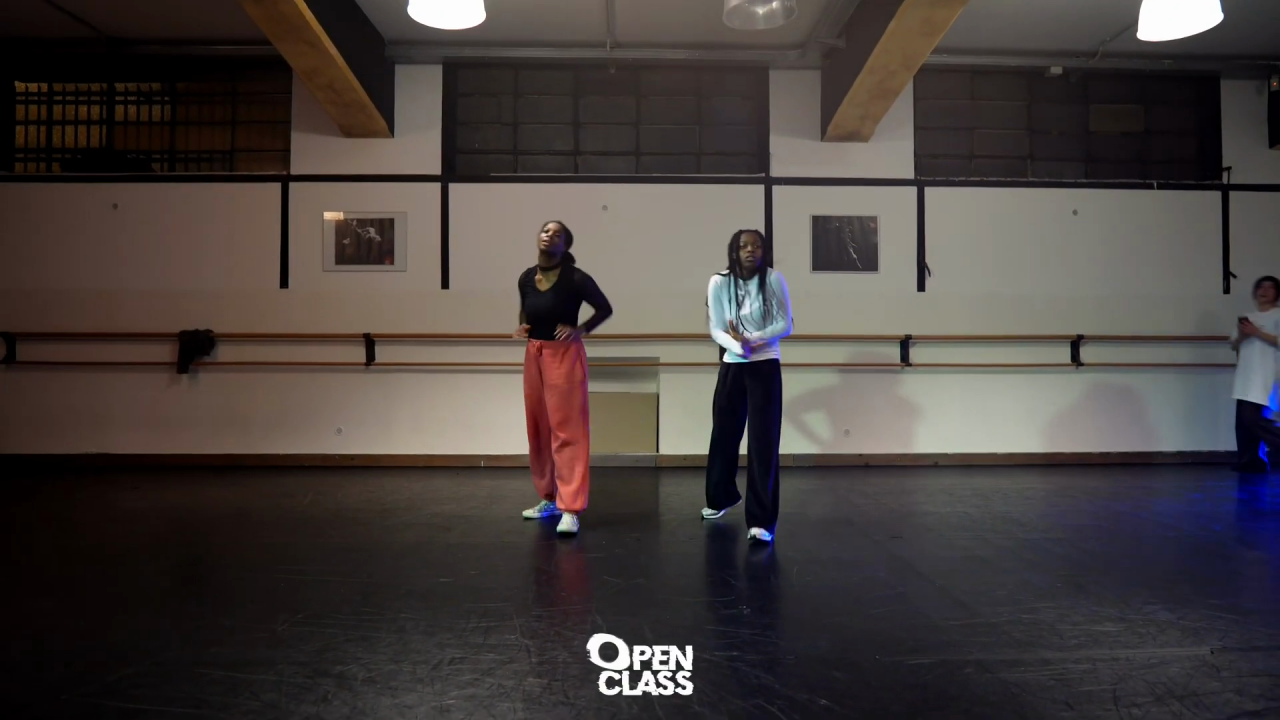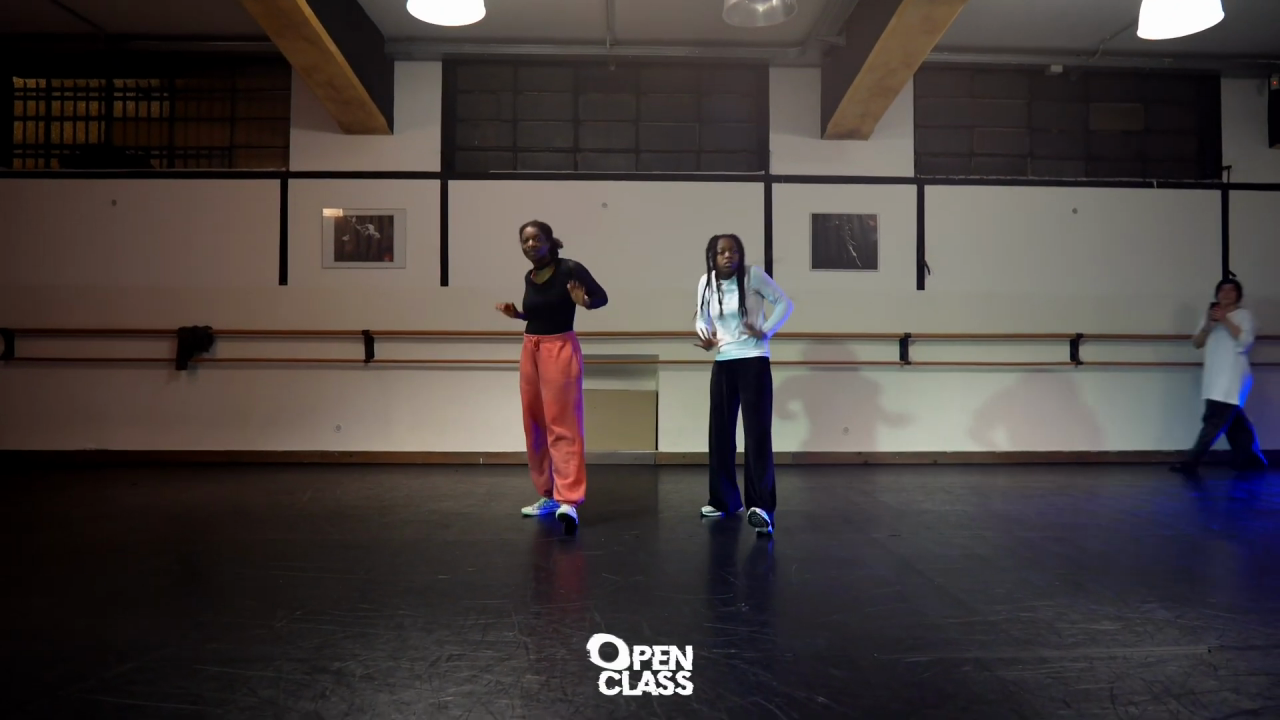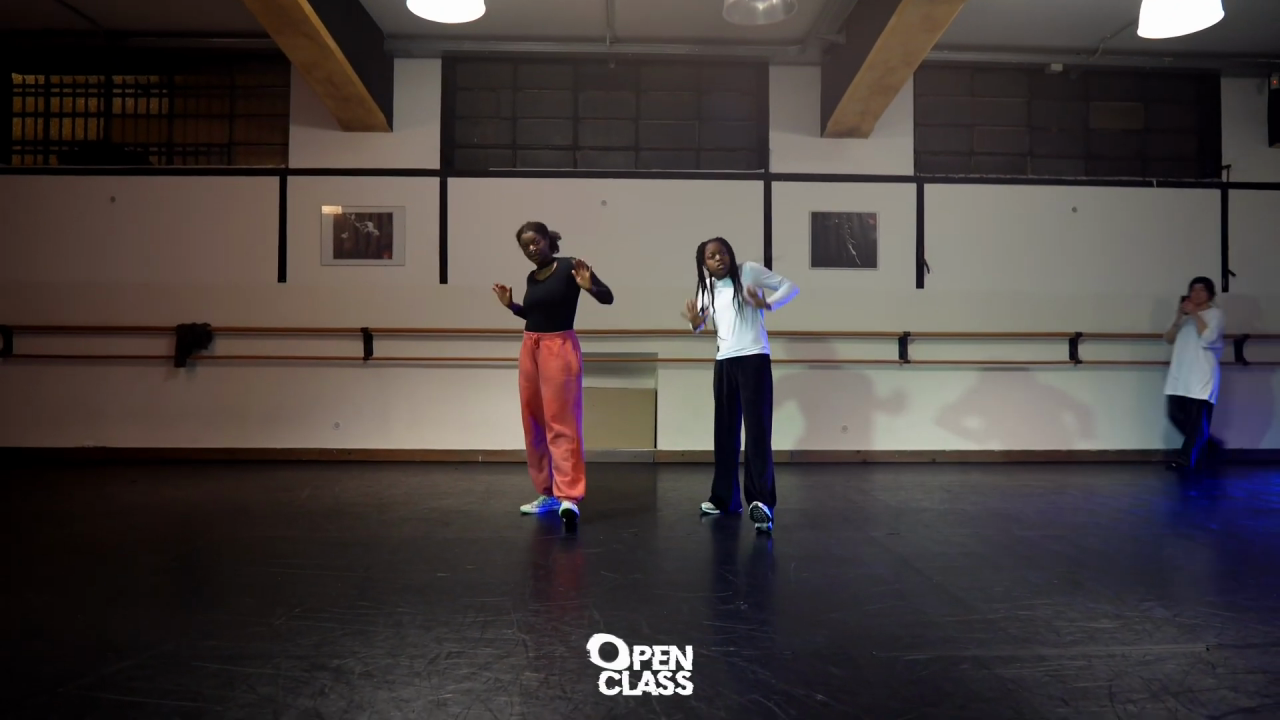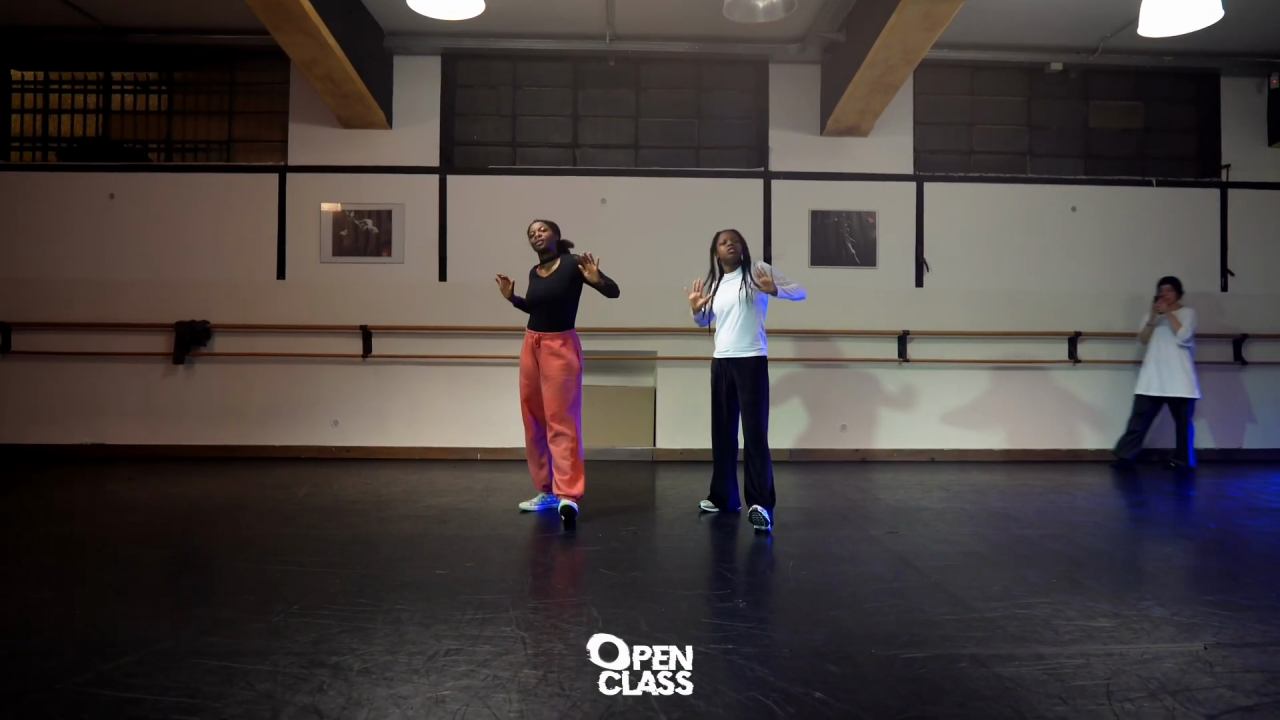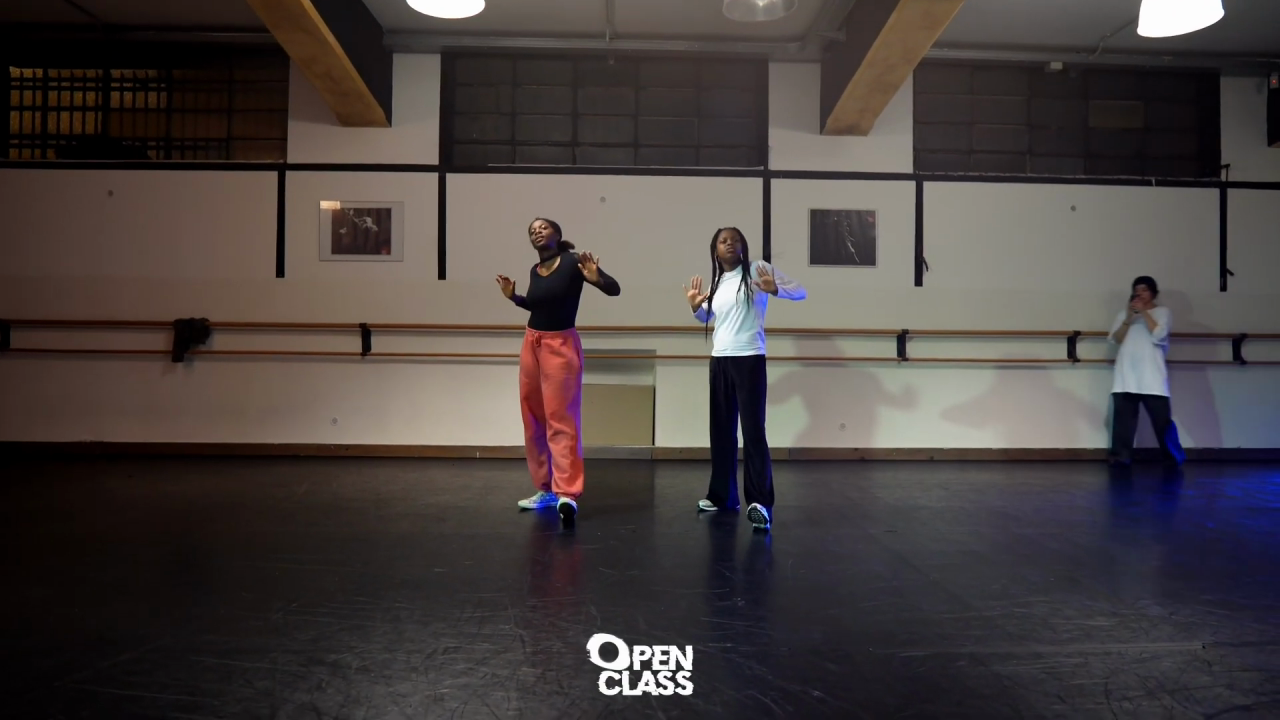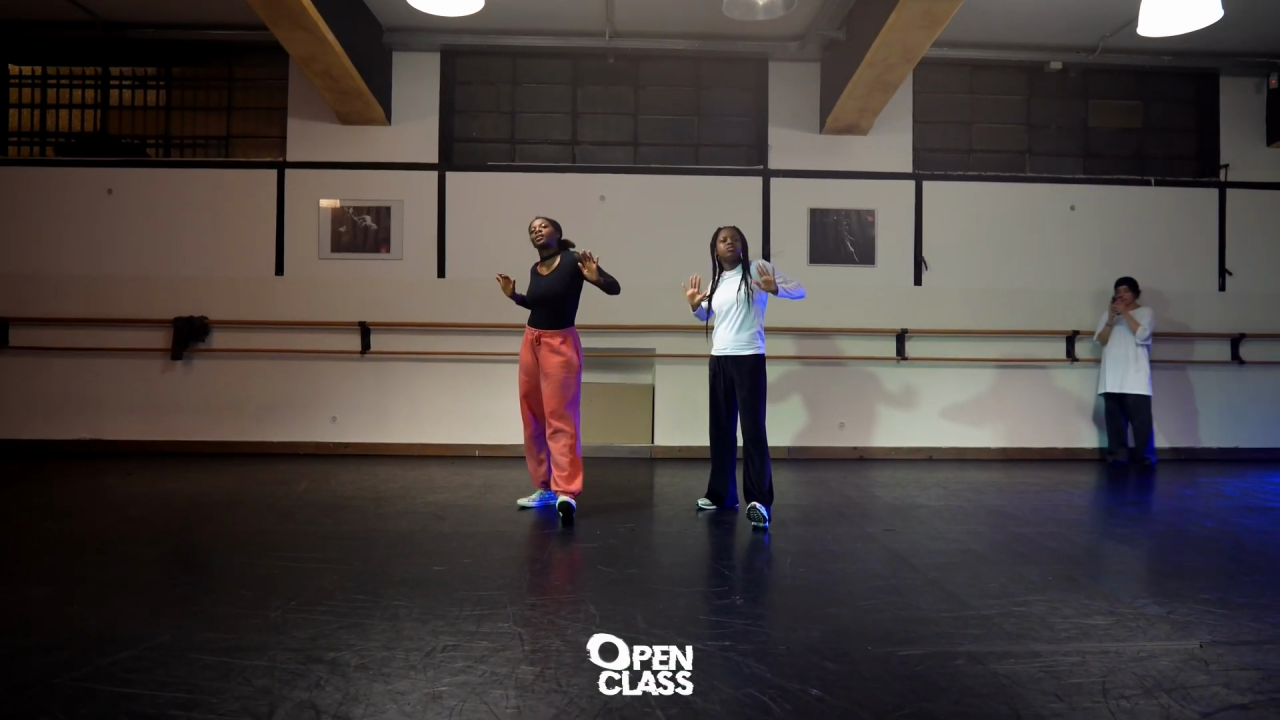
dt=0.3s
person 1, frame 1
left shoulder: (576, 279)
right shoulder: (525, 278)
left elbow: (605, 309)
left wrist: (581, 329)
right wrist: (523, 329)
left hip: (565, 356)
right hip: (534, 356)
left knee: (567, 431)
right knee: (538, 430)
left ankle: (571, 509)
right ankle: (549, 498)
person 1, frame 2
left shoulder: (570, 269)
right shoulder: (529, 277)
left elbow: (602, 297)
left wrist: (583, 301)
right wrist: (516, 314)
left hip: (561, 350)
right hip: (530, 351)
left knee: (562, 425)
right knee: (535, 426)
left ankle: (568, 500)
right ankle: (548, 495)
person 1, frame 3
left shoulder: (570, 267)
right shoulder: (532, 277)
left elbow: (608, 298)
left wrist: (589, 287)
right wrist: (510, 305)
left hip: (560, 348)
right hip: (529, 349)
left knee: (561, 423)
right knee: (534, 423)
left ankle: (568, 497)
right ankle: (547, 492)
person 1, frame 4
left shoulder: (574, 264)
right shoulder: (534, 273)
left elbow: (614, 291)
left wrist: (596, 280)
right wrist: (511, 297)
left hip: (560, 347)
right hip: (531, 347)
left knee: (561, 421)
right knee: (534, 421)
left ankle: (568, 494)
right ankle: (546, 490)
person 1, frame 5
left shoulder: (574, 262)
right shoulder: (535, 270)
left elbow: (615, 289)
left wrist: (595, 279)
right wrist: (513, 296)
left hip: (561, 346)
right hip: (531, 345)
left knee: (561, 420)
right knee: (534, 420)
left ankle: (567, 493)
right ankle: (545, 488)
person 1, frame 6
left shoulder: (574, 261)
right shoulder: (535, 269)
left elbow: (615, 288)
left wrist: (596, 278)
right wrist: (513, 295)
left hip: (560, 344)
right hip: (531, 343)
left knee: (560, 418)
right knee: (533, 418)
left ankle: (566, 491)
right ankle: (544, 486)
person 2, frame 1
left shoulder: (773, 279)
right shoulder: (719, 283)
left elbow: (786, 324)
right elbow: (716, 328)
left wrist: (752, 340)
right wrist: (736, 346)
left hip: (765, 367)
right hip: (732, 366)
left knee: (763, 441)
right knee: (723, 434)
left ankle: (762, 521)
right ankle: (721, 497)
person 2, frame 2
left shoulder: (753, 275)
right shoulder: (706, 282)
left elbow: (784, 303)
right elbow: (702, 319)
left wrist: (764, 332)
right wrist: (706, 339)
left hip: (754, 363)
right hip: (723, 364)
left knee: (757, 433)
right knee: (720, 432)
left ankle: (761, 506)
right ankle: (724, 499)
person 2, frame 3
left shoulder: (749, 271)
right shoulder: (708, 287)
left elbow: (790, 287)
right elbow: (704, 320)
left wrist: (767, 303)
right wrist: (695, 322)
left hip: (753, 359)
right hip: (724, 363)
left knee: (757, 429)
right knee: (724, 431)
left ankle: (762, 501)
right ankle: (724, 497)
person 2, frame 4
left shoulder: (757, 269)
right shoulder: (715, 283)
left elbow: (800, 292)
right elbow: (705, 321)
left wrist: (775, 290)
right wrist: (697, 309)
left hip: (751, 360)
right hip: (721, 362)
left knee: (755, 430)
right knee: (722, 430)
left ankle: (761, 503)
right ankle: (723, 496)
person 2, frame 5
left shoulder: (757, 269)
right shoulder: (716, 282)
left elbow: (800, 292)
right elbow: (707, 317)
left wrist: (776, 290)
right wrist: (696, 307)
left hip: (749, 359)
right hip: (719, 360)
left knee: (753, 429)
right knee: (721, 429)
left ankle: (760, 502)
right ankle: (723, 495)
person 2, frame 6
left shoulder: (757, 268)
right shoulder: (716, 280)
left elbow: (800, 291)
right elbow: (707, 316)
left wrist: (776, 289)
right wrist: (695, 305)
left hip: (750, 358)
right hip: (719, 359)
left knee: (753, 428)
right knee: (721, 428)
left ankle: (760, 500)
right ankle: (721, 493)
person 3, frame 1
right shoulder: (1248, 316)
right elbow: (1234, 345)
left wrist: (1258, 333)
right wrist: (1240, 336)
right hip: (1245, 377)
left knee: (1252, 417)
right knee: (1244, 421)
right ankle: (1252, 460)
person 3, frame 2
left shoulder: (1244, 315)
right shoulder: (1211, 316)
left elbow: (1247, 340)
right elbow: (1197, 343)
left wrist: (1225, 320)
right wrist: (1207, 326)
left hip: (1232, 376)
right hip: (1214, 376)
left knee: (1214, 418)
right knee: (1233, 419)
left ankle: (1192, 460)
right ankle: (1251, 459)
person 3, frame 3
left shoulder: (1215, 313)
right shoulder: (1183, 314)
left elbow: (1209, 338)
right elbow: (1169, 339)
left wrist: (1195, 314)
right wrist: (1178, 319)
left hip: (1202, 374)
right hip: (1180, 374)
left knee: (1197, 419)
right knee: (1176, 414)
left ankle: (1188, 459)
right ankle: (1207, 445)
person 3, frame 4
left shoulder: (1187, 313)
right shoulder: (1151, 314)
left elbow: (1184, 336)
right elbow: (1143, 340)
left wrist: (1168, 313)
right wrist: (1153, 319)
left hip: (1178, 377)
right hip: (1152, 375)
left knee: (1183, 419)
right knee: (1140, 415)
left ankle: (1183, 459)
right ankle: (1125, 455)
person 3, frame 5
left shoulder: (1162, 312)
right shoulder: (1124, 313)
left elbow: (1159, 335)
right elbow: (1115, 339)
left wrist: (1144, 313)
right wrist: (1128, 319)
left hip: (1151, 375)
right hip: (1126, 374)
left knee: (1161, 416)
right knee: (1123, 415)
left ankle: (1174, 456)
right ankle: (1121, 455)
person 3, frame 6
left shoulder: (1145, 312)
right shoulder: (1107, 314)
left elbow: (1142, 335)
right elbow: (1101, 340)
left wrist: (1125, 313)
right wrist: (1110, 320)
left hip: (1135, 374)
right hip: (1112, 374)
left knee: (1140, 414)
right knee: (1114, 416)
left ankle: (1147, 455)
right ankle: (1117, 454)
